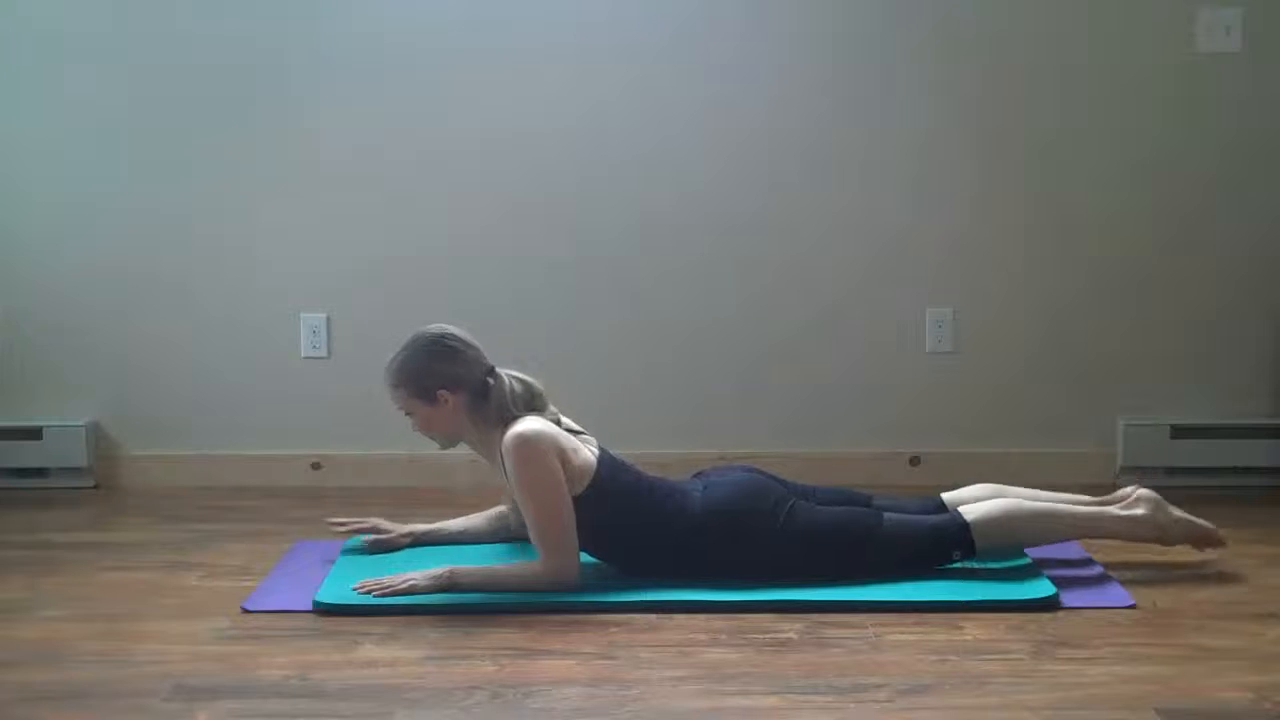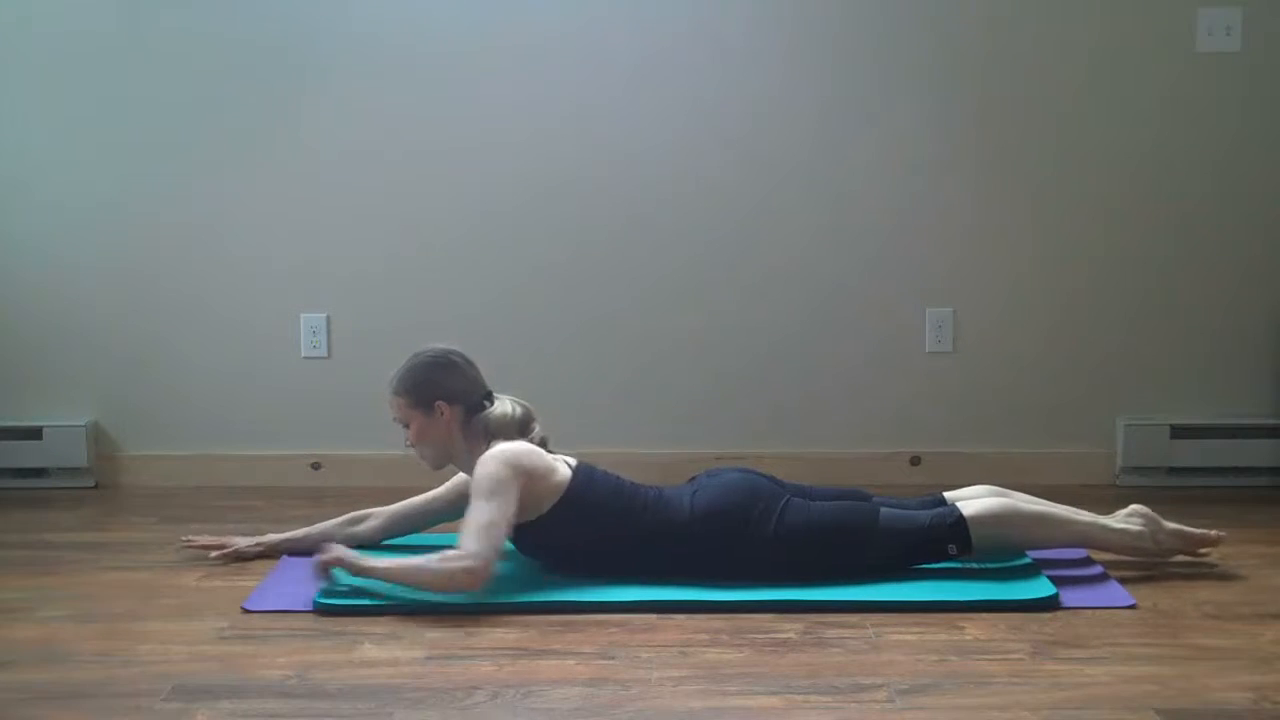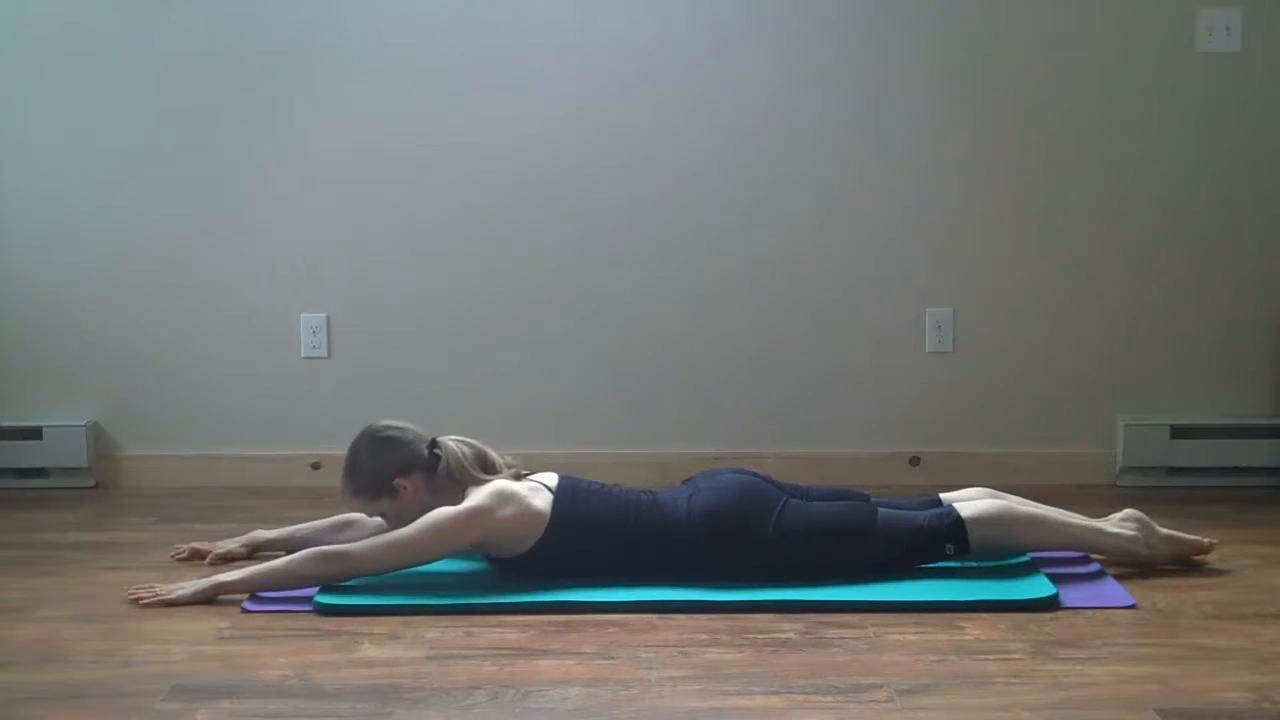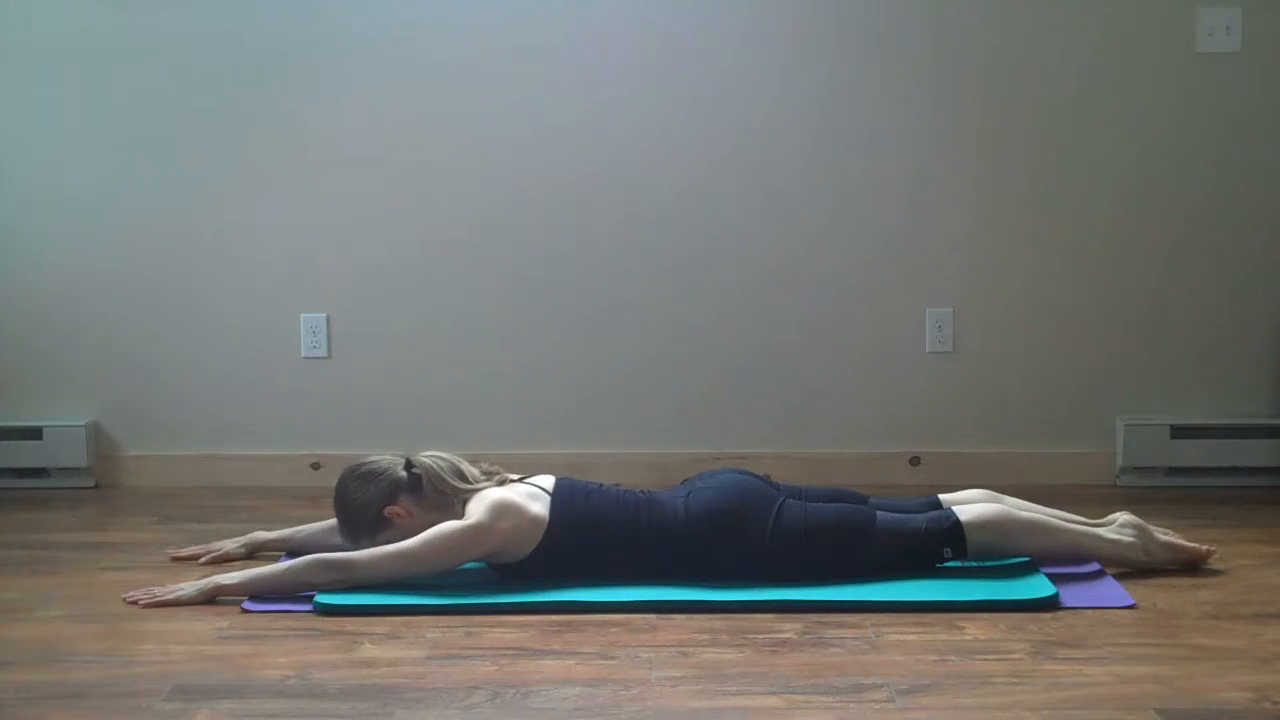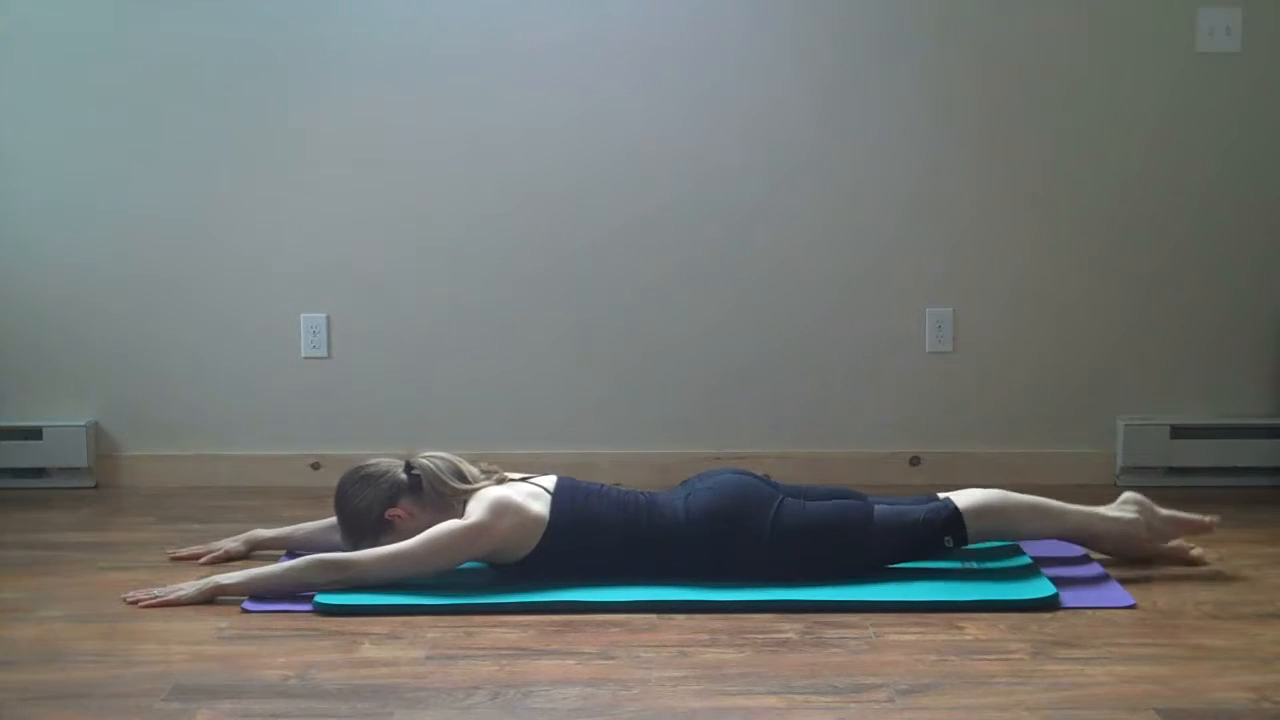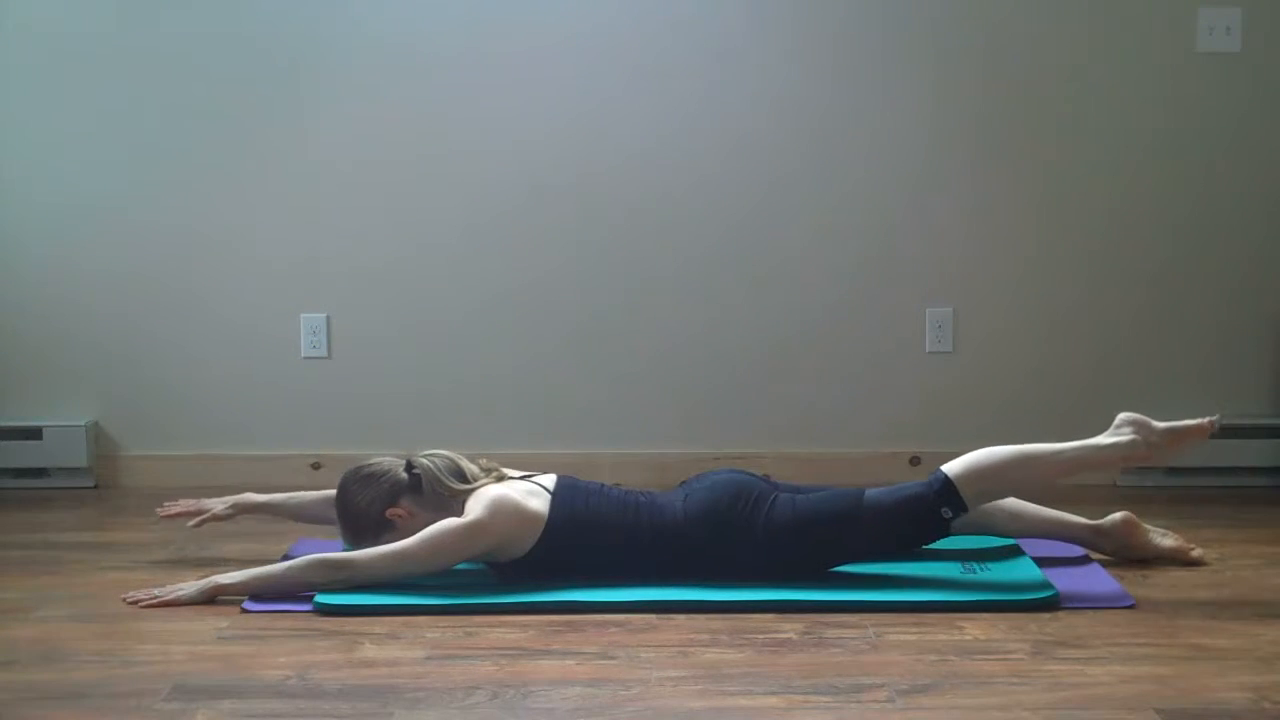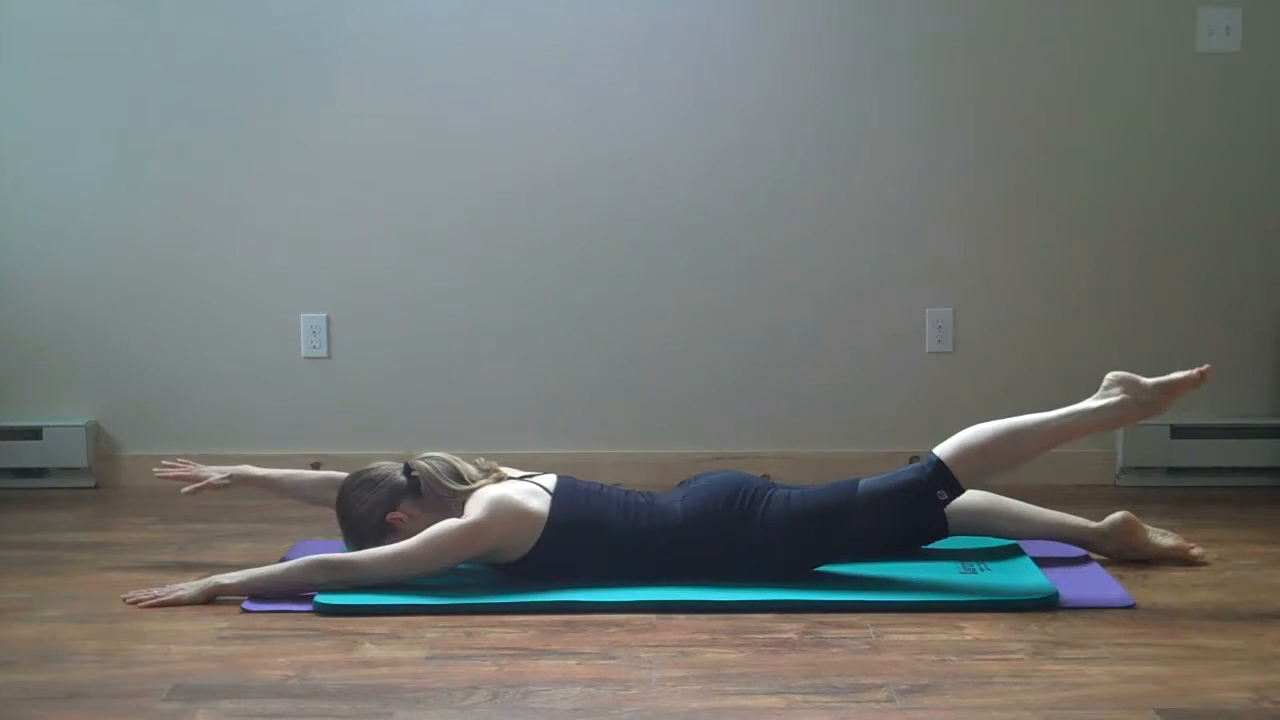
dt=0.7s
person 1, frame 1
left shoulder: (523, 442)
right shoulder: (519, 426)
left elbow: (557, 573)
right elbow: (515, 522)
left wrist: (439, 580)
right wrist: (414, 532)
left hip: (741, 539)
right hip: (726, 501)
left knee: (948, 534)
right knee: (937, 510)
left ankle: (1129, 518)
right ankle: (1116, 503)
person 1, frame 2
left shoulder: (498, 468)
right shoulder: (498, 459)
left elbow: (468, 569)
right elbow: (390, 515)
left wrist: (348, 567)
right wrist: (273, 541)
left hip: (735, 539)
right hip: (726, 508)
left knee: (932, 533)
right knee: (925, 511)
left ankle: (1125, 531)
right ankle: (1117, 519)
person 1, frame 3
left shoulder: (479, 515)
right shoulder: (476, 480)
left elbow: (343, 560)
right elbow: (358, 528)
left wrist: (216, 587)
right wrist: (252, 540)
left hip: (730, 541)
right hip: (722, 507)
left knee: (933, 534)
right knee: (924, 514)
left ankle: (1121, 535)
right ankle: (1115, 525)
person 1, frame 4
left shoulder: (480, 526)
right shoulder: (480, 485)
left elbow: (349, 565)
right elbow: (354, 527)
left wrist: (218, 586)
right wrist: (250, 538)
left hip: (731, 539)
right hip: (721, 505)
left knee: (933, 536)
right knee: (925, 513)
left ankle: (1119, 541)
right ankle: (1106, 527)
person 1, frame 5
left shoulder: (478, 527)
right shoulder: (483, 487)
left elbow: (351, 563)
right elbow: (360, 522)
left wrist: (216, 588)
right wrist: (253, 536)
left hip: (731, 542)
right hip: (721, 505)
left knee: (930, 522)
right knee: (916, 510)
left ankle: (1116, 521)
right ankle: (1108, 518)
person 1, frame 6
left shoulder: (481, 525)
right shoulder: (484, 486)
left elbow: (348, 565)
right elbow: (351, 504)
left wrist: (220, 585)
right wrist: (243, 502)
left hip: (730, 540)
right hip: (719, 510)
left knee: (929, 504)
right knee: (923, 509)
left ankle: (1116, 446)
right ankle: (1105, 529)
person 1, frame 7
left shoulder: (479, 525)
right shoulder: (480, 482)
left elbow: (346, 565)
right elbow: (350, 488)
left wrist: (218, 586)
right wrist: (237, 473)
left hip: (731, 538)
right hip: (717, 511)
left knee: (920, 492)
right knee: (915, 509)
left ankle: (1106, 406)
right ankle: (1104, 531)
